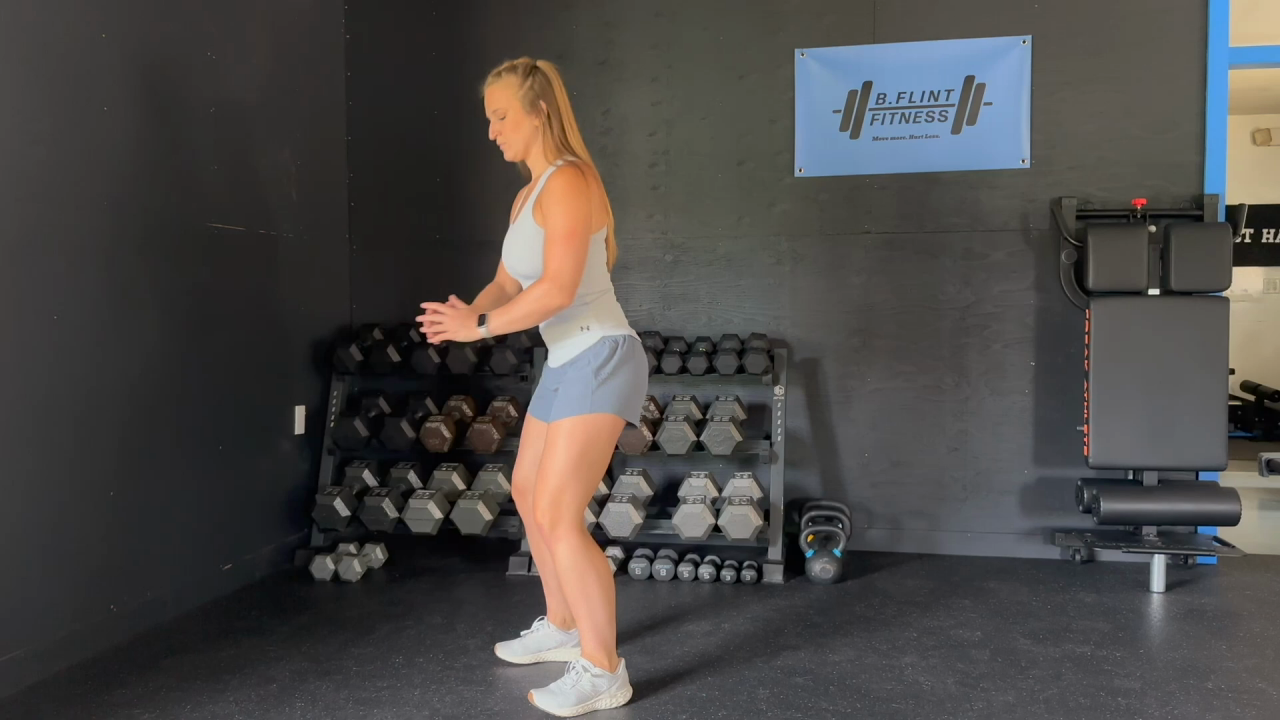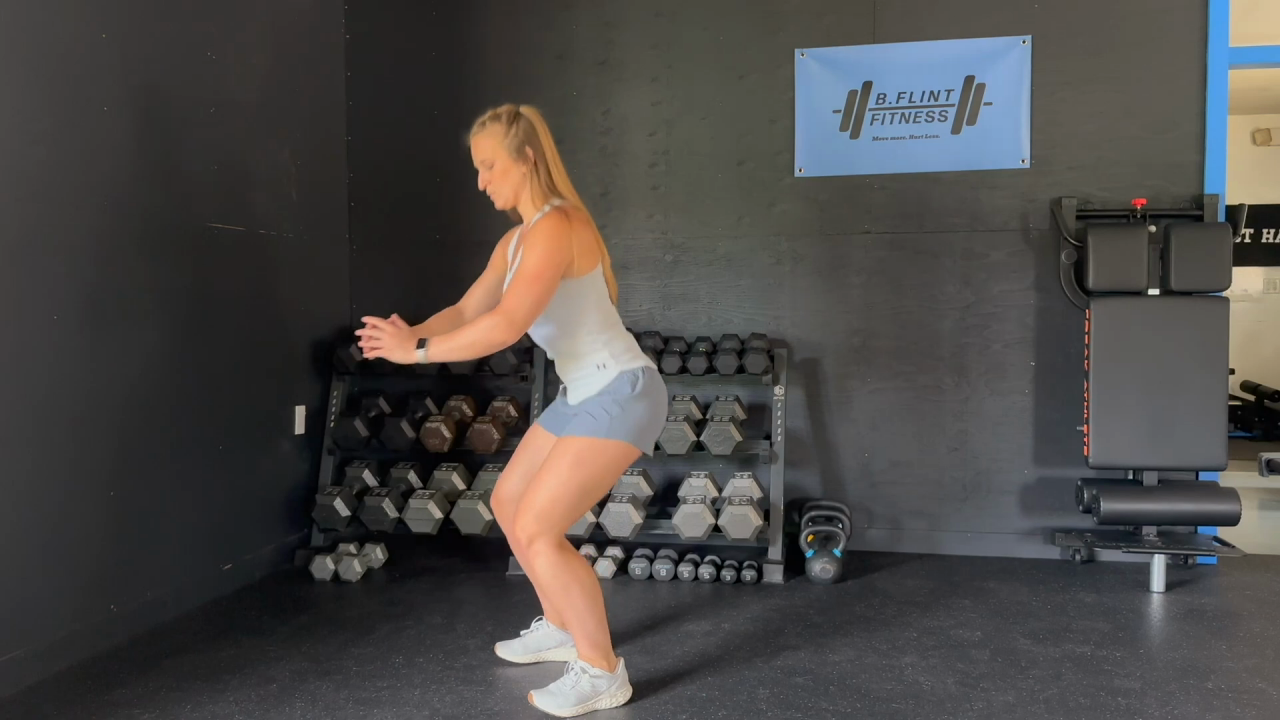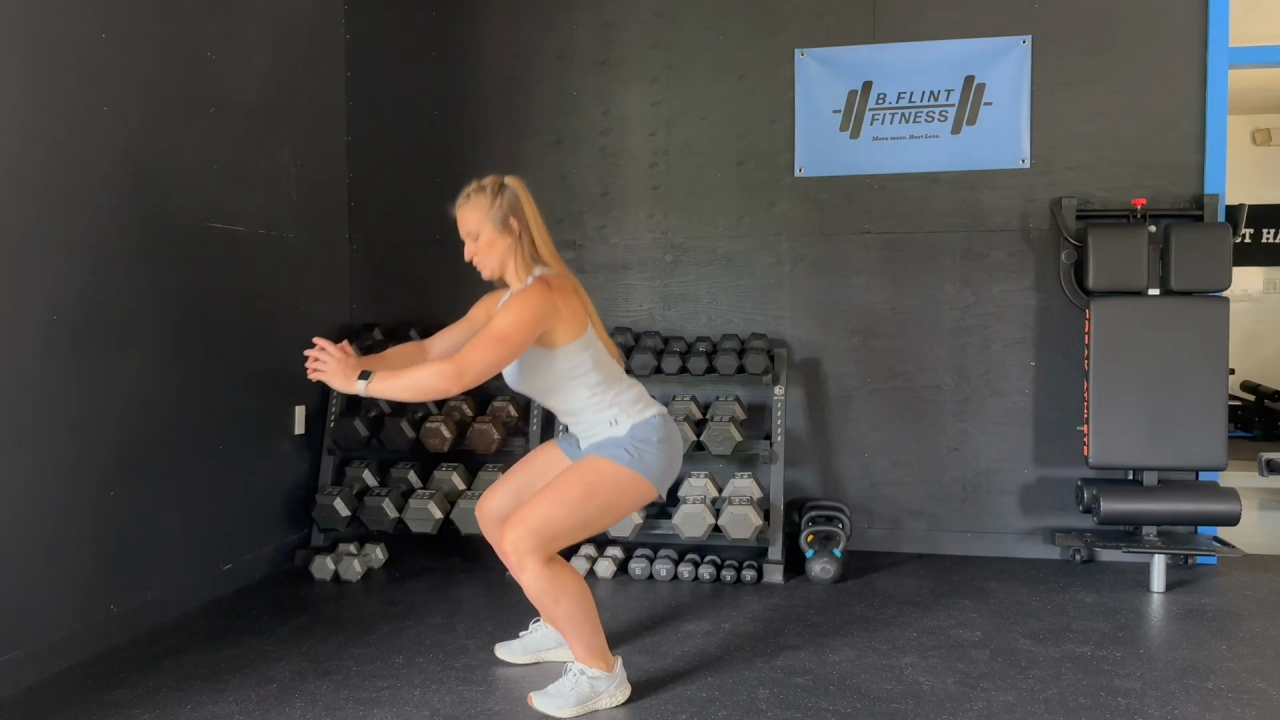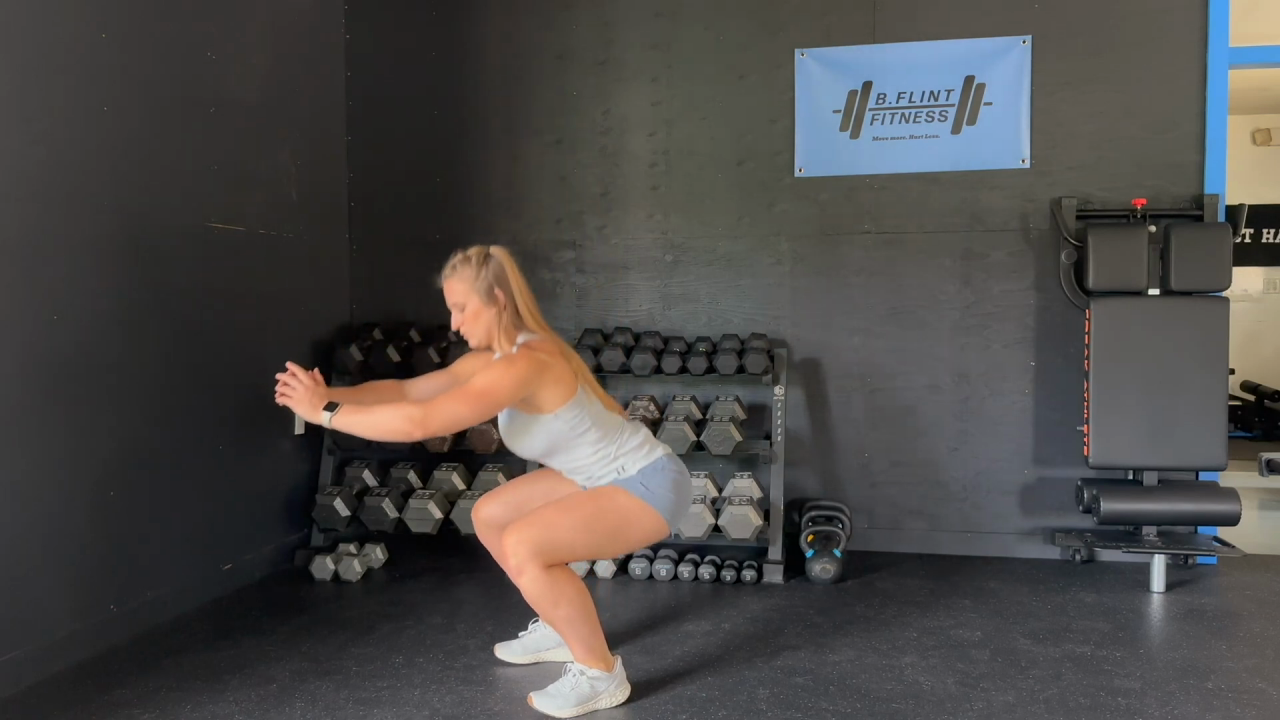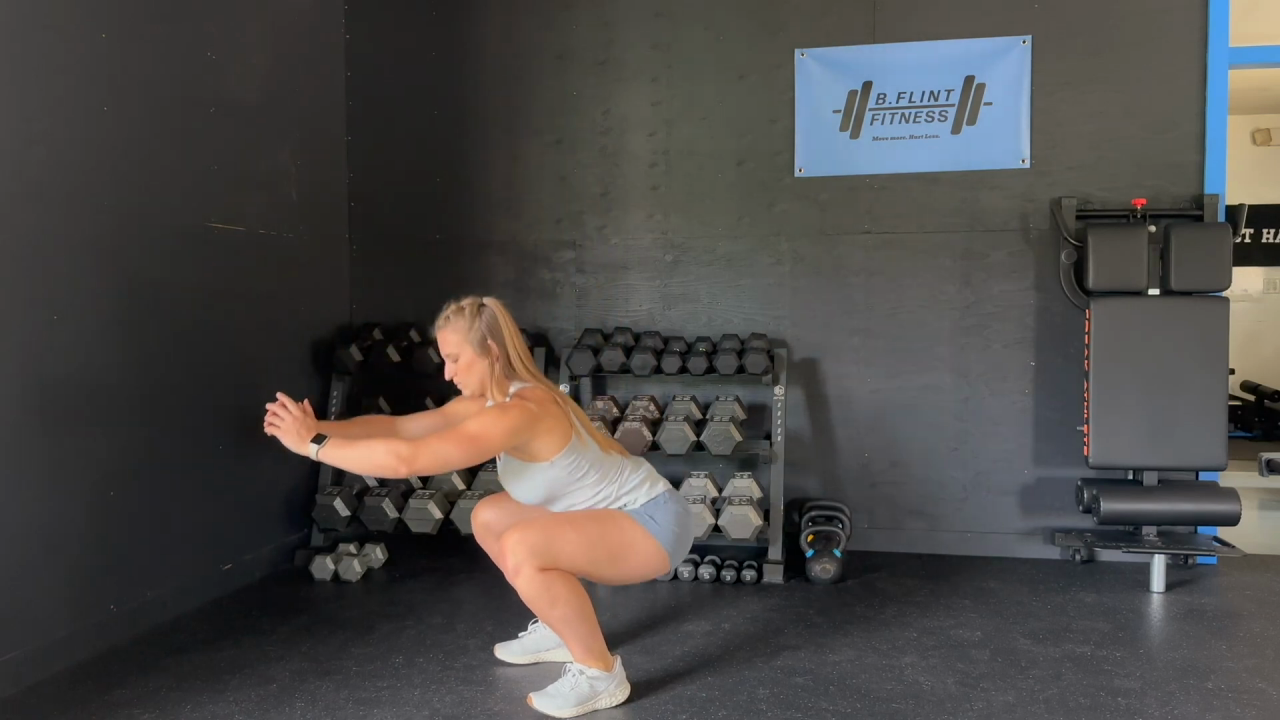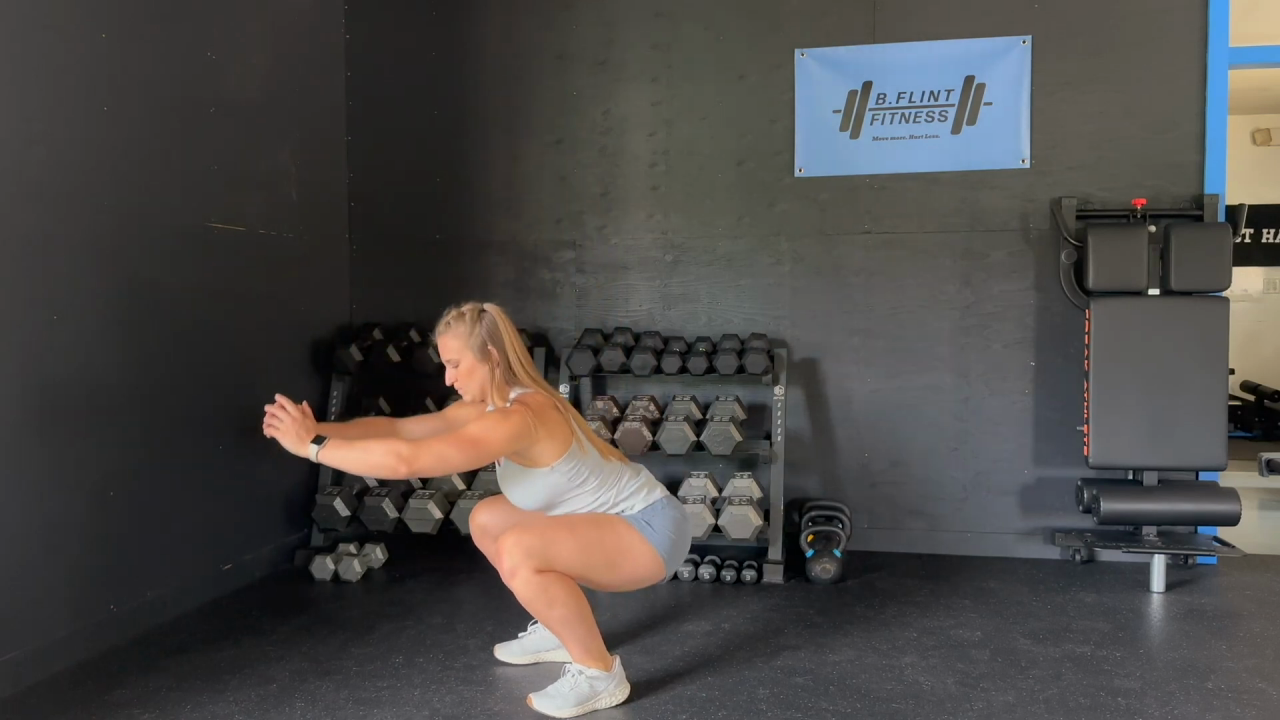
dt=0.2s
person 1, frame 1
left shoulder: (569, 181)
right shoulder: (530, 196)
left elbow: (557, 288)
right elbow: (509, 286)
left wrist: (480, 326)
right wrist: (469, 312)
left hip: (598, 363)
right hip: (570, 363)
left knee: (555, 516)
right knee: (529, 495)
right ankle: (562, 628)
person 1, frame 2
left shoulder: (556, 226)
right shoulder: (517, 240)
left elbow: (507, 324)
right elbow: (468, 309)
left wrist: (421, 349)
right wrist: (411, 333)
left hip: (622, 395)
right hip: (589, 394)
left knee: (534, 530)
right knee: (508, 504)
right ankle: (561, 628)
person 1, frame 3
left shoulder: (540, 298)
right shoulder: (504, 300)
left elbow: (457, 375)
right elbow: (431, 349)
left wrist: (360, 383)
right wrist: (359, 363)
left hip: (640, 446)
right hip: (600, 438)
left knee: (524, 541)
right knee: (494, 514)
left ankle: (601, 673)
right ankle: (561, 629)
person 1, frame 4
left shoulder: (524, 366)
right shoulder: (494, 359)
left elbow: (422, 420)
right elbow: (407, 391)
left wrist: (326, 413)
right wrist: (332, 395)
left hip: (651, 489)
right hip: (616, 479)
left knee: (522, 545)
right knee: (490, 517)
left ankle: (600, 672)
right ankle: (562, 627)
person 1, frame 5
left shoulder: (519, 413)
right shoulder: (489, 403)
left elbow: (409, 459)
right elbow: (400, 427)
left wrist: (315, 446)
right wrist: (321, 426)
left hip: (653, 526)
right hip: (624, 511)
left knee: (520, 548)
right knee: (489, 519)
left ankle: (599, 672)
right ankle: (561, 627)
person 1, frame 6
left shoulder: (518, 420)
right shoulder: (487, 407)
left elbow: (408, 459)
right elbow: (401, 428)
left wrist: (313, 445)
right wrist: (320, 429)
left hip: (651, 530)
right hip: (620, 514)
left knee: (516, 548)
right knee: (487, 522)
left ankle: (599, 673)
right ankle: (561, 629)
